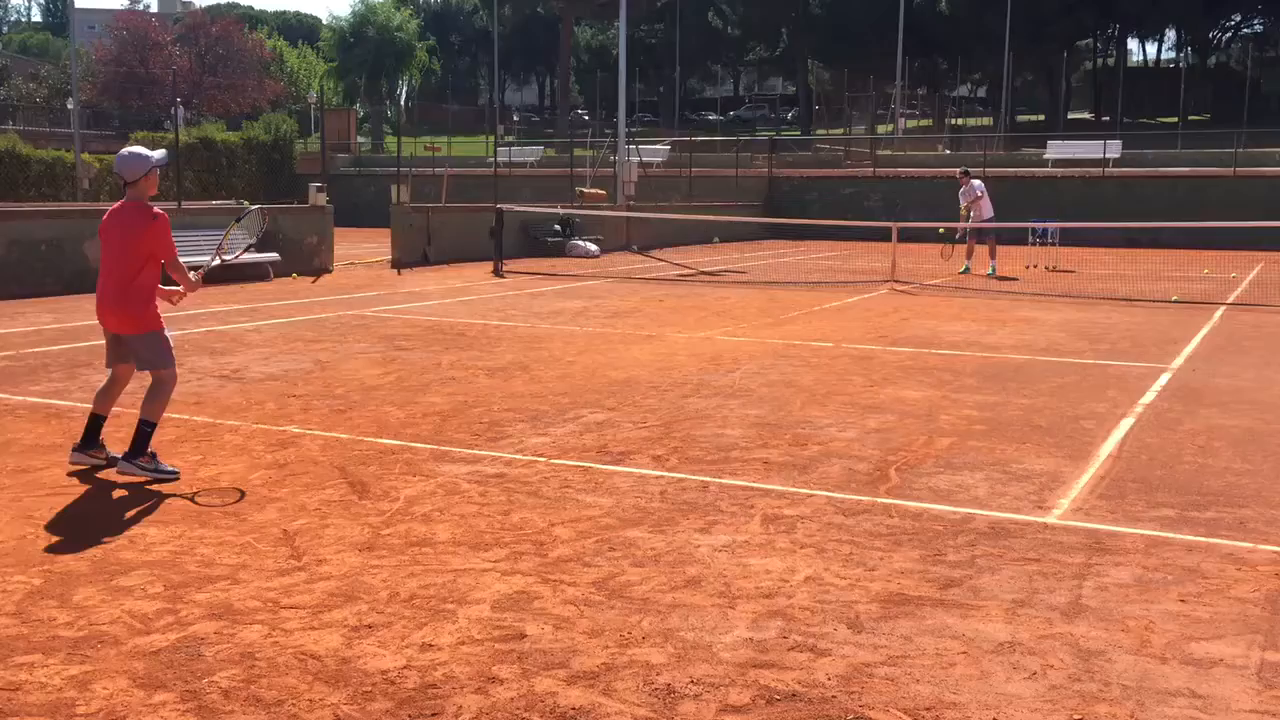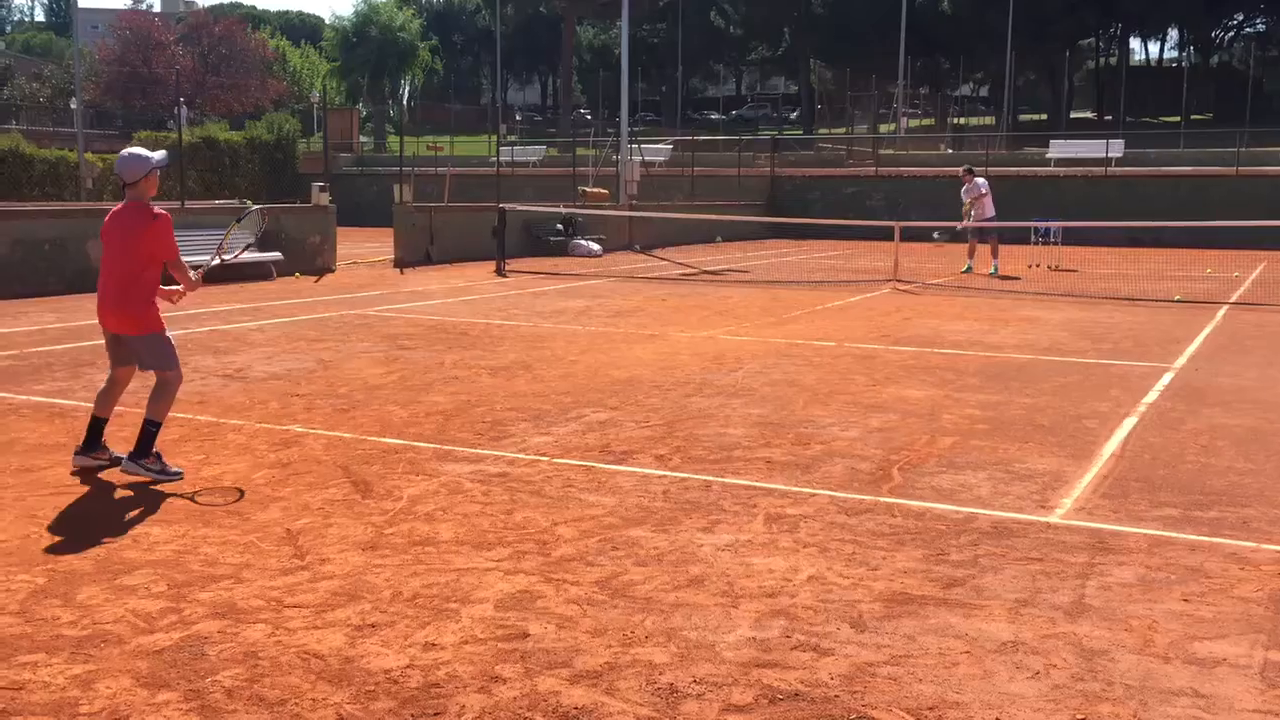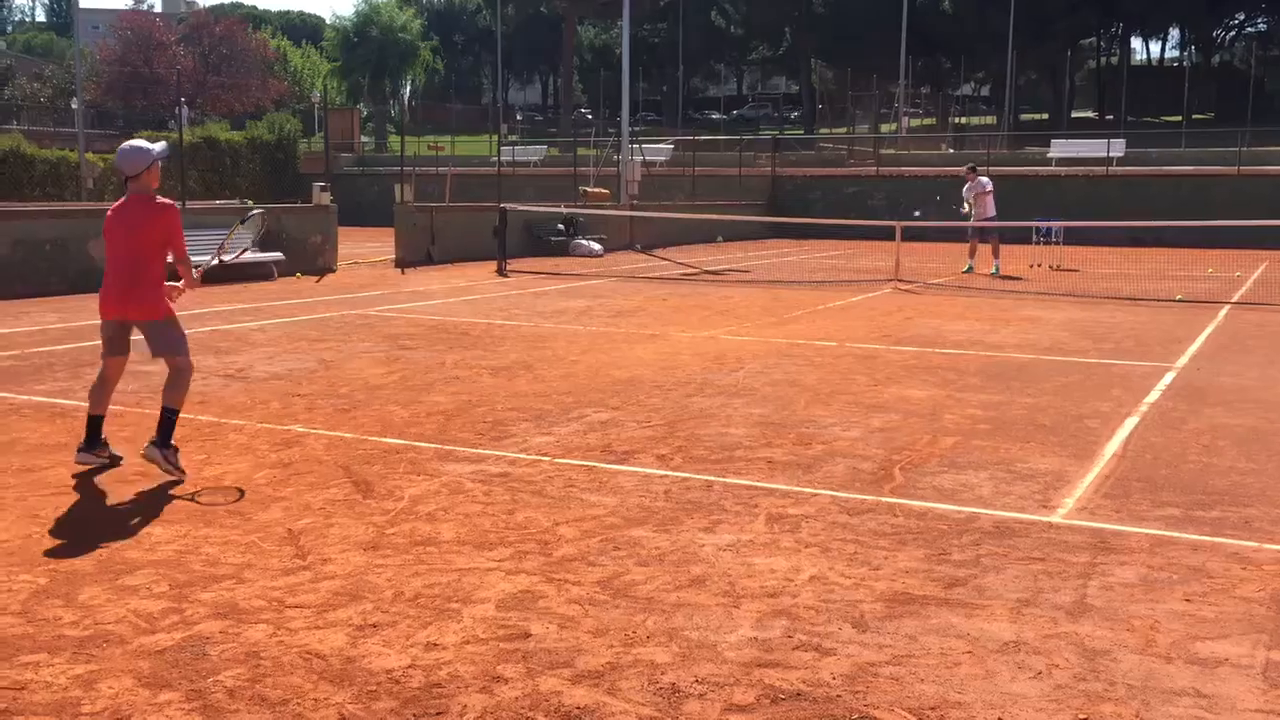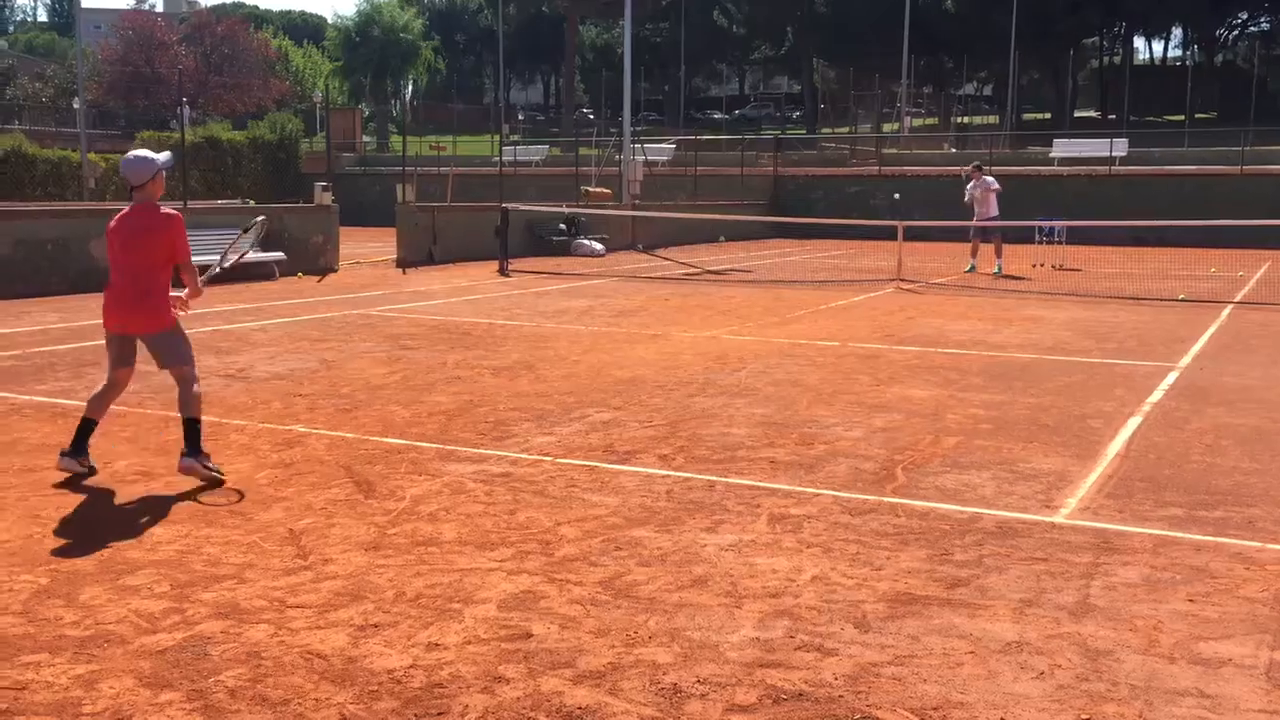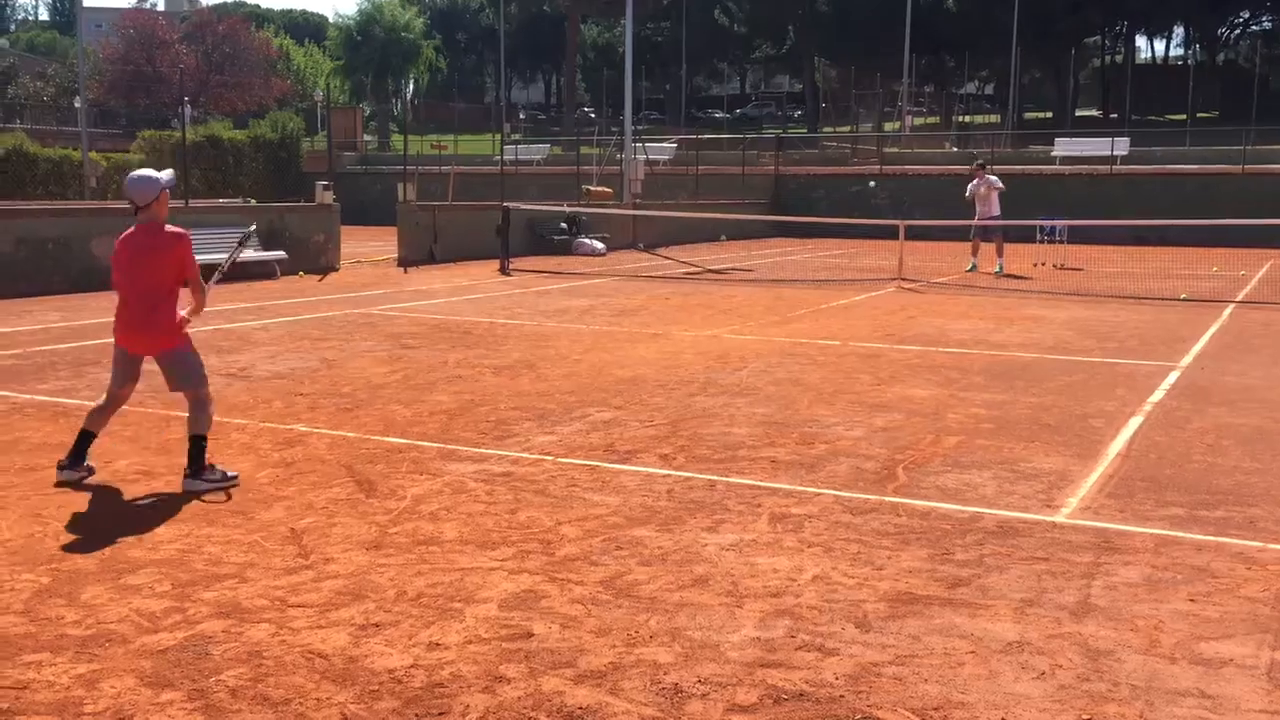
dt=0.1s
person 1, frame 1
left shoulder: (111, 216)
right shoulder: (155, 218)
right elbow: (173, 266)
left wrist: (160, 291)
right wrist: (190, 282)
left hip: (108, 308)
right hip: (137, 312)
left knee: (120, 375)
right knee: (165, 377)
left ankle: (88, 445)
right ankle: (136, 455)
person 1, frame 2
left shoulder: (113, 218)
right shoulder: (157, 218)
right elbow: (175, 265)
left wrist: (160, 290)
right wrist: (190, 281)
left hip: (109, 309)
right hip: (137, 313)
left knee: (119, 377)
right knee: (170, 378)
left ankle: (90, 447)
right ankle: (141, 455)
person 1, frame 3
left shoulder: (113, 213)
right shoulder: (166, 210)
left elbow: (124, 263)
right elbow: (181, 259)
right wrist: (189, 280)
left hip: (112, 300)
right hip: (146, 301)
left knee: (110, 370)
right knee: (181, 367)
left ankle: (92, 445)
right ankle: (162, 442)
person 1, frame 4
left shoulder: (117, 223)
right shoulder: (170, 220)
left elbow: (128, 273)
right elbow: (186, 269)
right wrist: (193, 290)
left hip: (116, 312)
right hip: (152, 314)
left knee: (115, 383)
right knee: (187, 378)
left ankle: (76, 450)
right ankle: (192, 452)
person 1, frame 5
left shoulder: (123, 244)
right shoulder: (178, 239)
left elbow: (123, 293)
right elbow: (197, 287)
right wrist: (194, 310)
left hip: (129, 331)
right hip: (166, 332)
left knee: (115, 398)
right knee: (201, 398)
left ankle: (73, 461)
right ankle: (197, 469)
